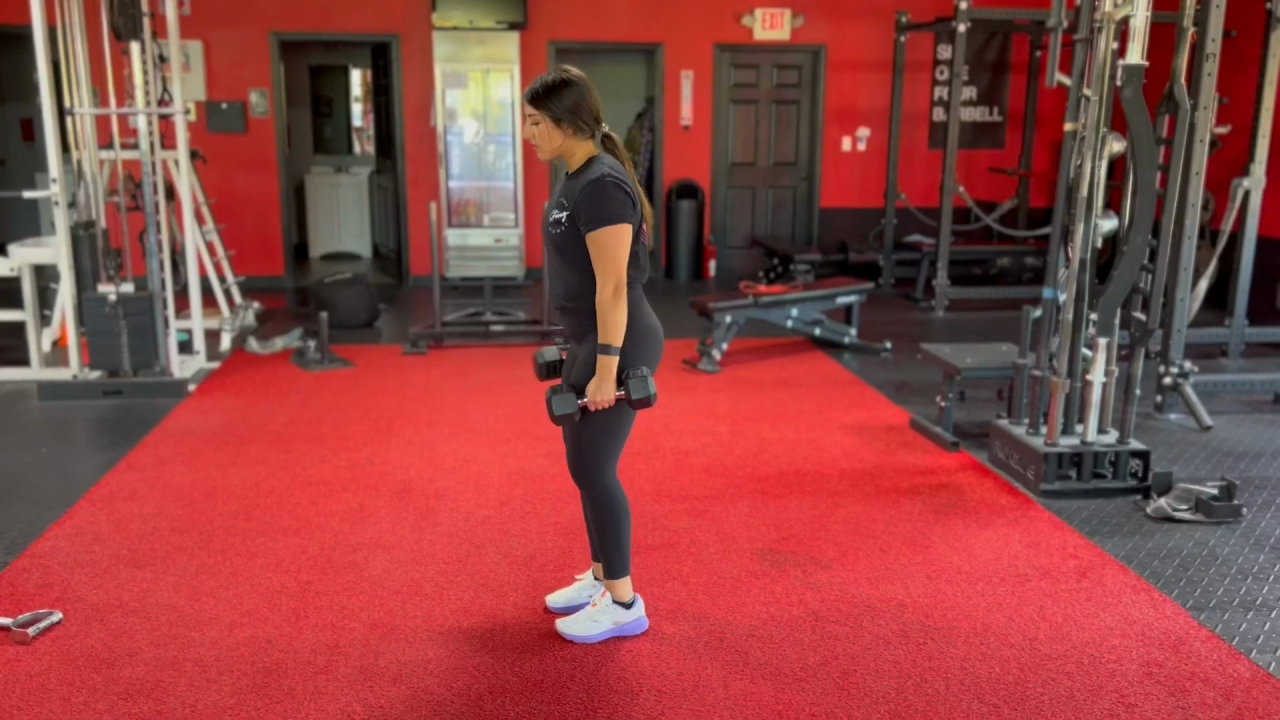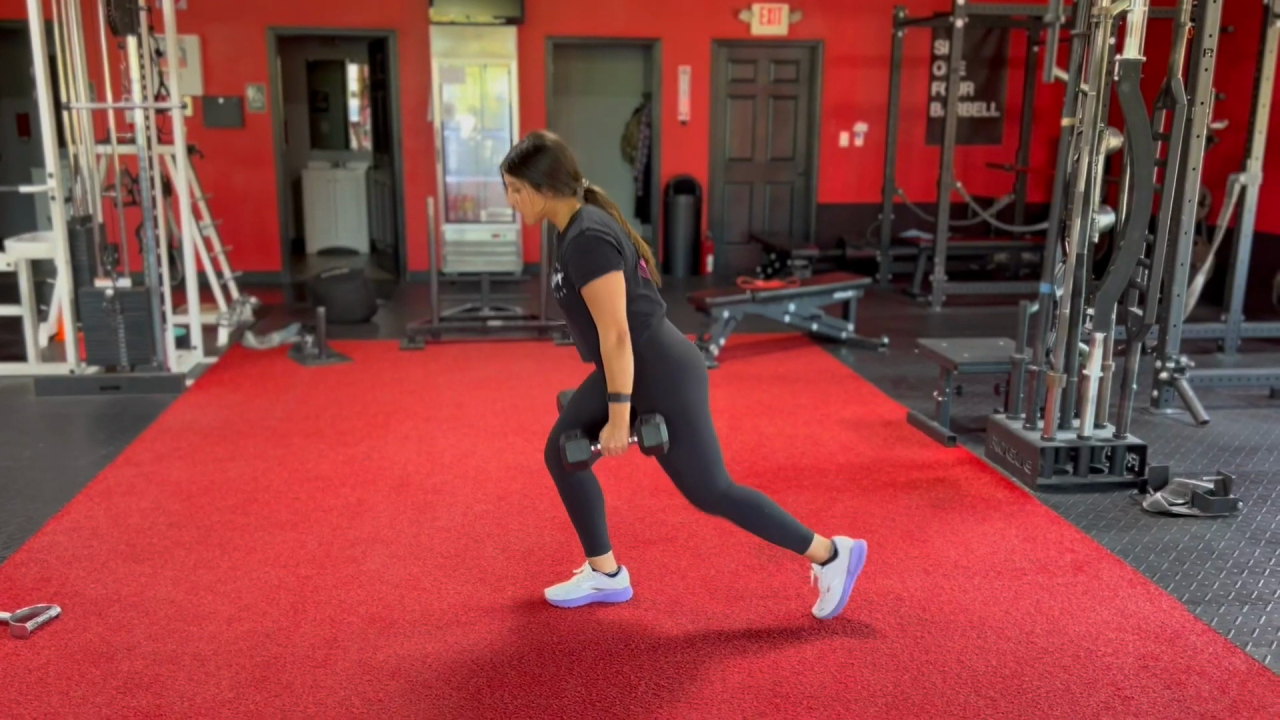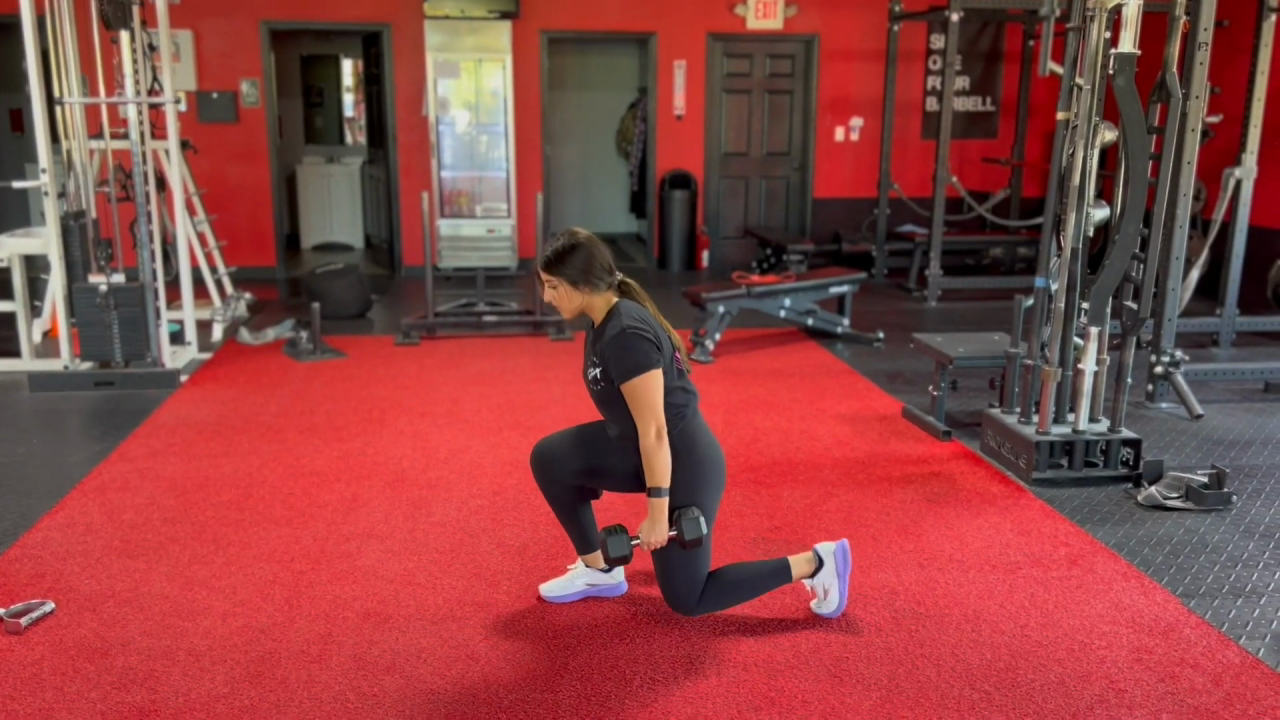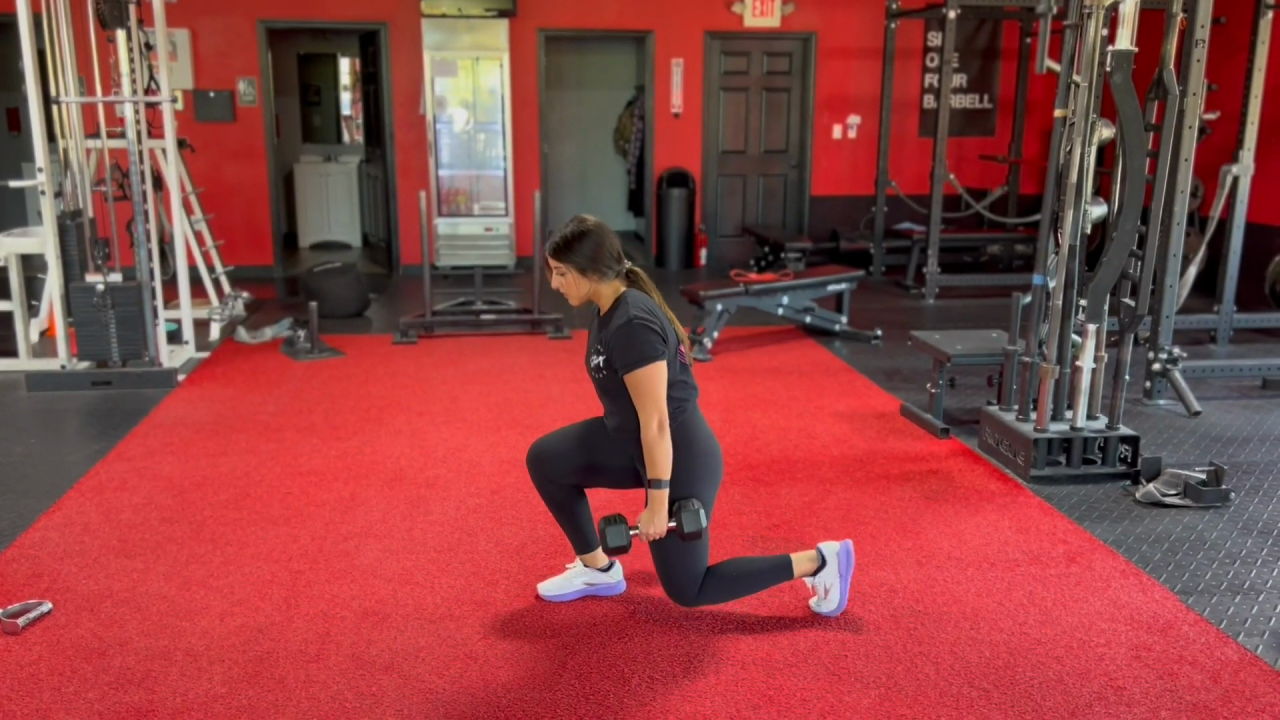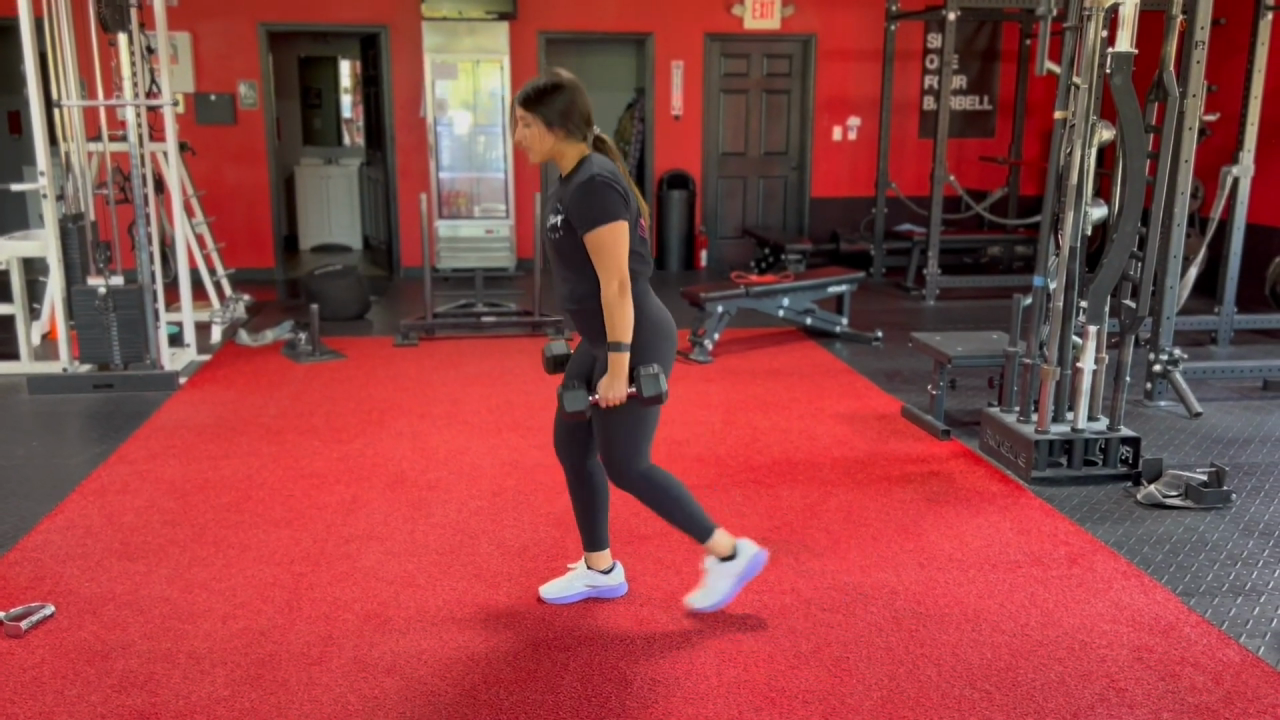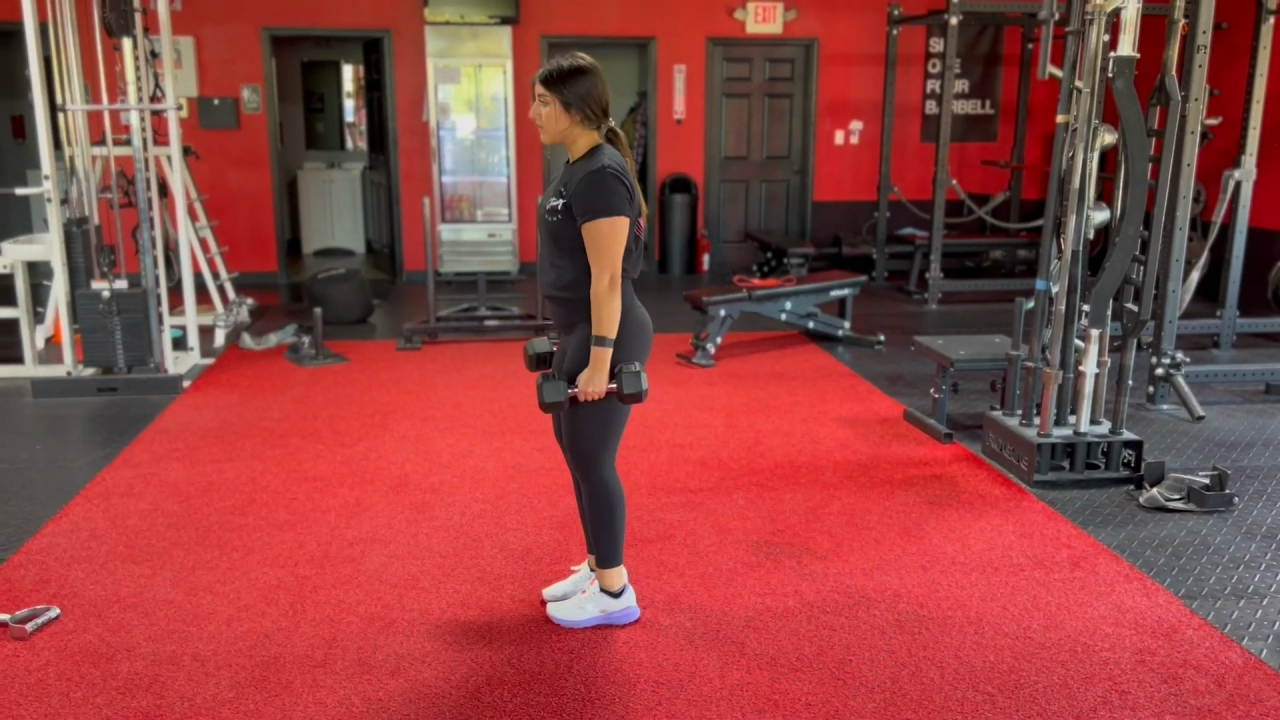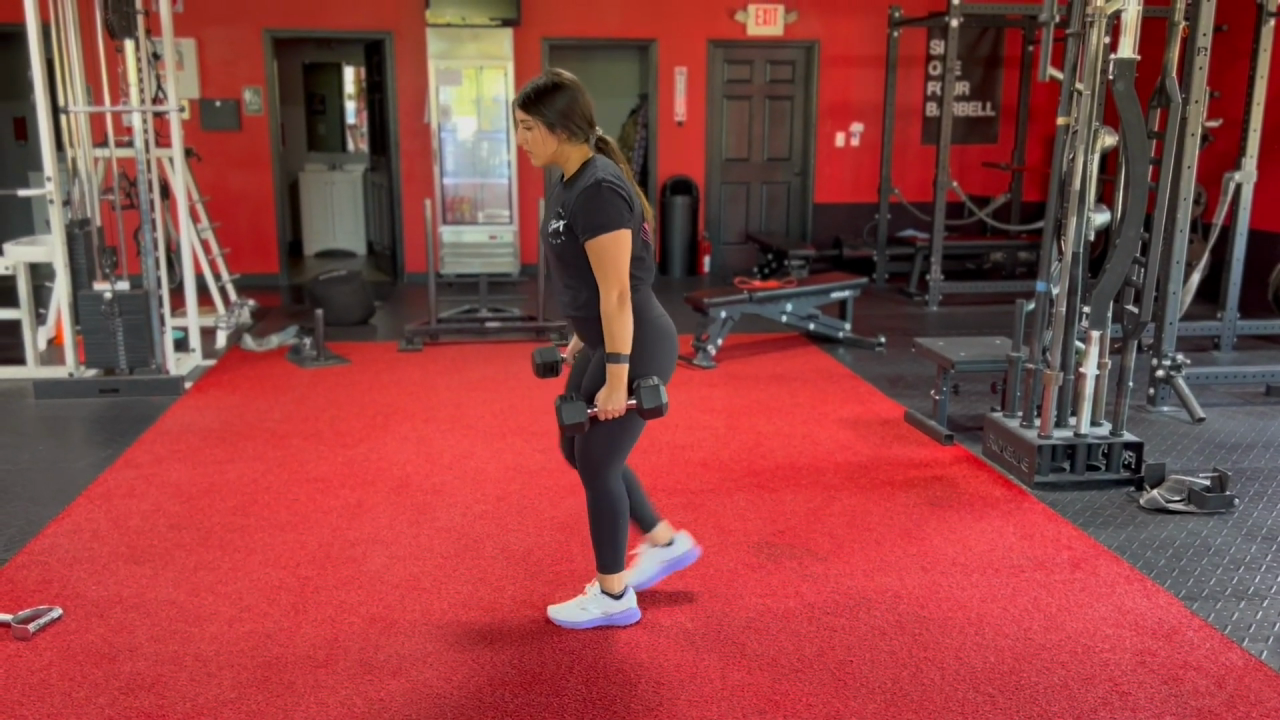
dt=0.5s
person 1, frame 1
left shoulder: (602, 184)
right shoulder: (579, 178)
left elbow: (614, 286)
left wrist: (606, 370)
left hip: (619, 343)
right hip: (592, 339)
left knee: (591, 469)
right knee: (586, 463)
left ankle: (623, 604)
right ankle: (603, 576)
person 1, frame 2
left shoulder: (587, 239)
right shoulder: (579, 228)
left elbow: (616, 334)
left wrist: (618, 417)
right wrist: (606, 396)
left hip: (661, 373)
right hip: (633, 368)
left knee: (708, 490)
right knee: (562, 455)
left ankle: (833, 554)
right ankle: (605, 575)
person 1, frame 3
left shoulder: (626, 335)
right shoulder: (607, 320)
left elbow: (654, 431)
left wrist: (658, 510)
right wrist: (603, 468)
left hip: (684, 463)
right hip: (650, 451)
left knee: (686, 598)
right knee: (549, 460)
left ankle: (817, 563)
right ankle: (599, 569)
person 1, frame 4
left shoulder: (632, 325)
right shoulder: (612, 310)
left elbow: (657, 422)
left wrist: (657, 503)
right wrist: (610, 457)
left hip: (680, 456)
left knee: (686, 588)
right knee: (545, 460)
left ankle: (823, 562)
right ankle: (598, 569)
person 1, frame 5
left shoulder: (595, 184)
right shoulder: (575, 179)
left elbow: (618, 283)
left wrist: (617, 367)
right wrist: (589, 340)
left hip: (635, 339)
right hip: (605, 336)
left knee: (626, 464)
right knee: (571, 446)
left ankle: (731, 553)
right ankle: (601, 569)
person 1, frame 6
left shoulder: (600, 176)
right shoulder: (580, 166)
left elbow: (607, 279)
left wrist: (599, 362)
left hip: (606, 336)
right hip: (582, 332)
left knee: (591, 459)
right knee: (577, 452)
left ankle: (614, 594)
right ankle: (598, 569)
person 1, frame 7
left shoulder: (598, 190)
right shoulder: (571, 181)
left elbow: (617, 292)
left wrist: (617, 379)
right wrist: (581, 339)
left hip: (636, 349)
right hip: (606, 343)
left knee: (597, 462)
right knee: (580, 452)
left ankle: (614, 595)
right ankle: (663, 542)
